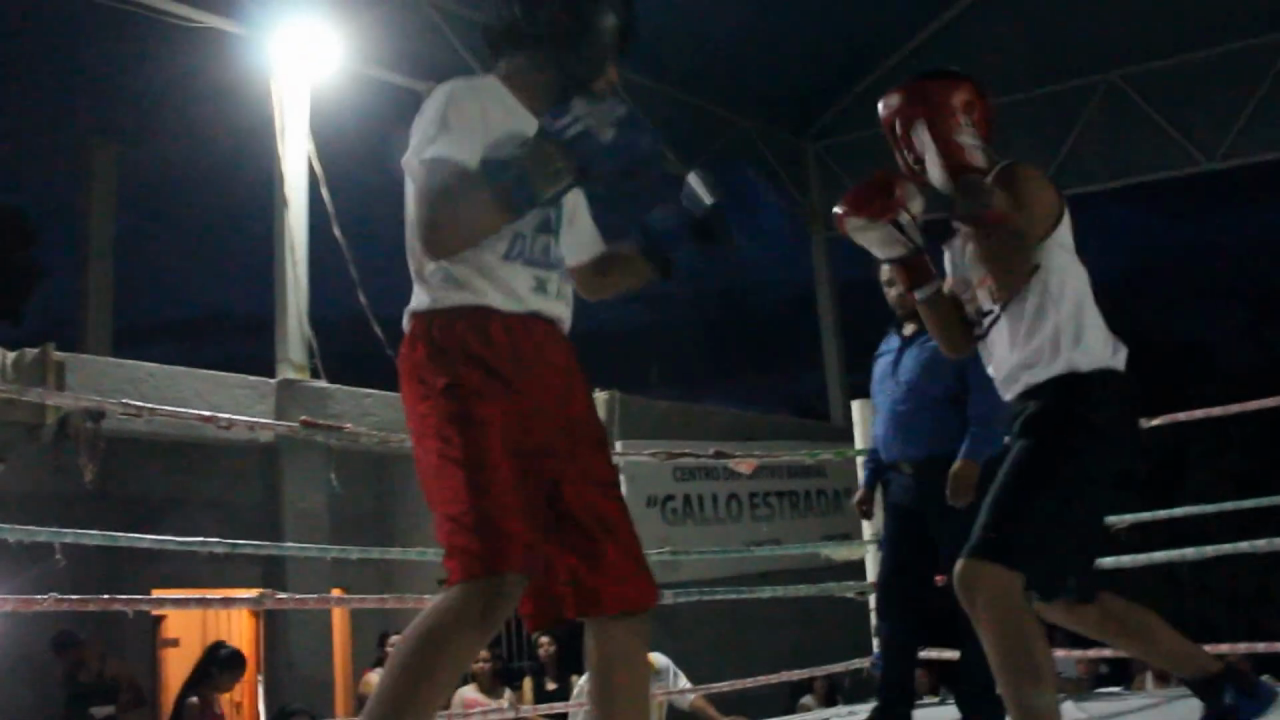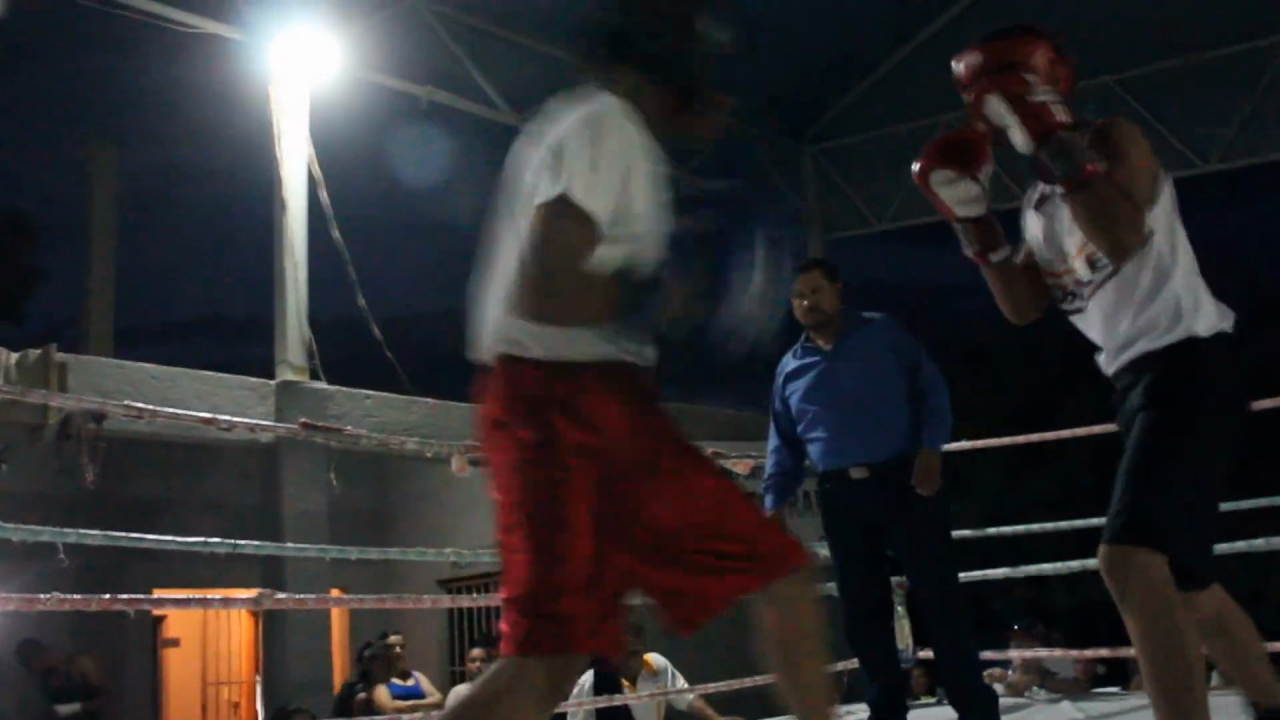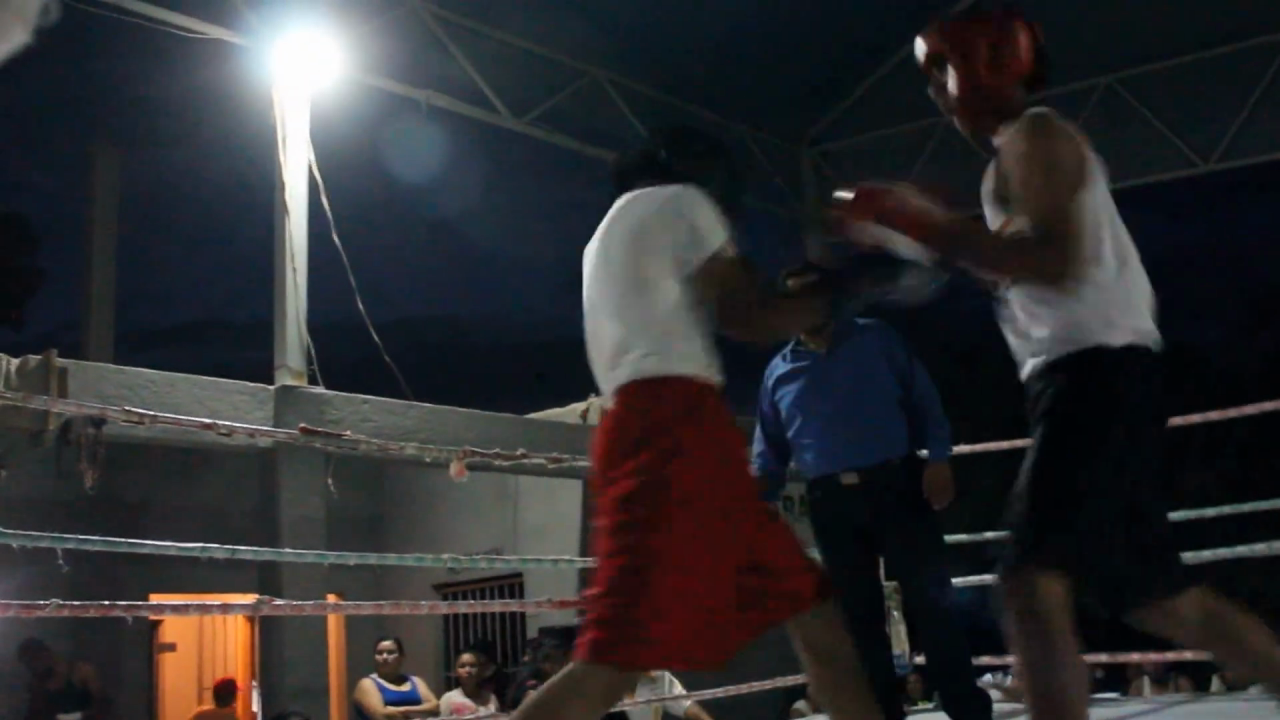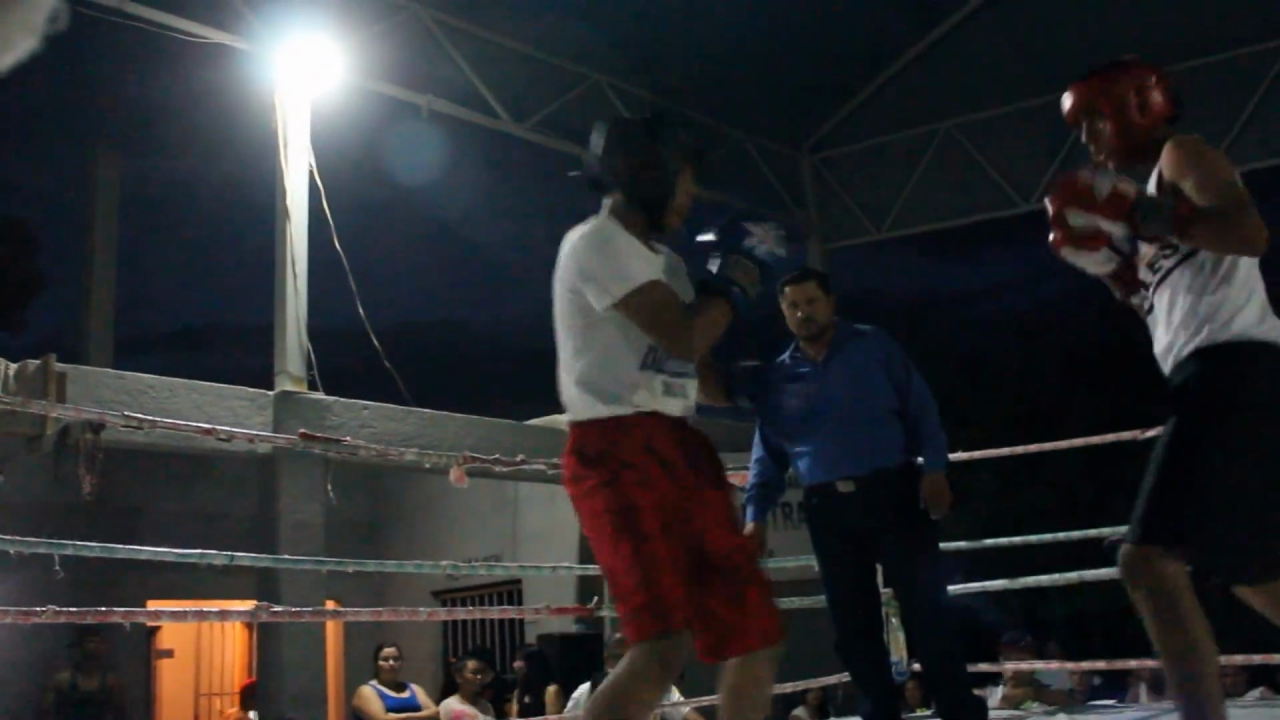
dt=1s
person 1, frame 1
left shoulder: (1016, 181)
right shoulder: (966, 232)
left elbow: (1015, 260)
right elbow: (956, 339)
left wrist: (959, 179)
right wrist: (899, 256)
left hip: (1077, 400)
right hip: (1056, 410)
left knee: (985, 579)
right knee: (1060, 595)
person 1, frame 2
left shoulder: (1111, 139)
right shoulder: (1040, 202)
left elbow: (1120, 240)
right elbow: (1024, 306)
left wrist: (1052, 144)
right wrist: (969, 212)
left hip: (1186, 368)
right hip: (1149, 379)
left knee: (1132, 564)
right knee: (1179, 578)
person 1, frame 3
left shoulder: (1040, 139)
right shoulder: (1021, 151)
left elbow: (1058, 263)
left wrist: (925, 231)
left hip: (1098, 381)
right hip: (1079, 391)
left knee: (1030, 586)
right knee: (1159, 604)
person 1, frame 4
left shoulder: (1183, 154)
right shoulder: (1166, 178)
right elbow: (1168, 299)
left wrist: (1139, 215)
right wrist: (1105, 258)
left knee: (1149, 562)
person 2, frame 1
left shoulder: (548, 156)
right shoulder: (464, 104)
left elbow: (591, 276)
right elbow: (436, 236)
right wrist: (550, 157)
left hip: (548, 371)
right hip: (468, 354)
left knee: (620, 603)
right knee: (495, 580)
person 2, frame 2
left shoulder: (630, 150)
right shoulder: (595, 128)
right elbow: (546, 285)
left hip: (622, 418)
right hip: (558, 412)
left knee: (787, 575)
right knee: (547, 659)
person 2, frame 3
left shoulder: (609, 243)
right shoulder: (678, 205)
right elbow: (759, 321)
right wrist: (813, 304)
left hip: (685, 444)
right hip: (668, 430)
left knee: (814, 611)
right knee: (615, 661)
person 2, frame 4
left shoulder: (642, 253)
right shoulder: (597, 244)
right elbow: (684, 339)
right wrist: (737, 273)
left hip: (676, 456)
right hip: (621, 454)
left knee: (755, 635)
right knee: (664, 643)
person 3, frame 1
right shoulder: (887, 348)
left elbow: (987, 399)
left wrist: (971, 458)
right wrist: (870, 481)
left hip: (956, 480)
right hip: (904, 485)
right knee: (896, 597)
person 3, frame 2
left shoulder: (883, 333)
right shoulder: (790, 368)
left elbow: (931, 390)
right elbow: (783, 445)
left wrist: (930, 448)
right wrist: (774, 502)
left hip: (903, 480)
right hip: (840, 495)
left knee: (937, 593)
right knee: (863, 608)
person 3, frame 3
left shoulder: (875, 339)
right shoulder: (778, 372)
left elbow: (922, 398)
right elbow: (768, 449)
left wrist: (937, 457)
left hip: (895, 485)
right hip: (830, 501)
left knee: (928, 597)
right knee: (856, 613)
person 3, frame 4
left shoulder: (873, 346)
right shoulder: (778, 378)
left elbow: (920, 408)
right elbow: (767, 455)
left wrist: (934, 467)
right wrist: (756, 513)
left hip: (893, 491)
right hip: (827, 508)
left knee: (924, 604)
right knee: (853, 620)
